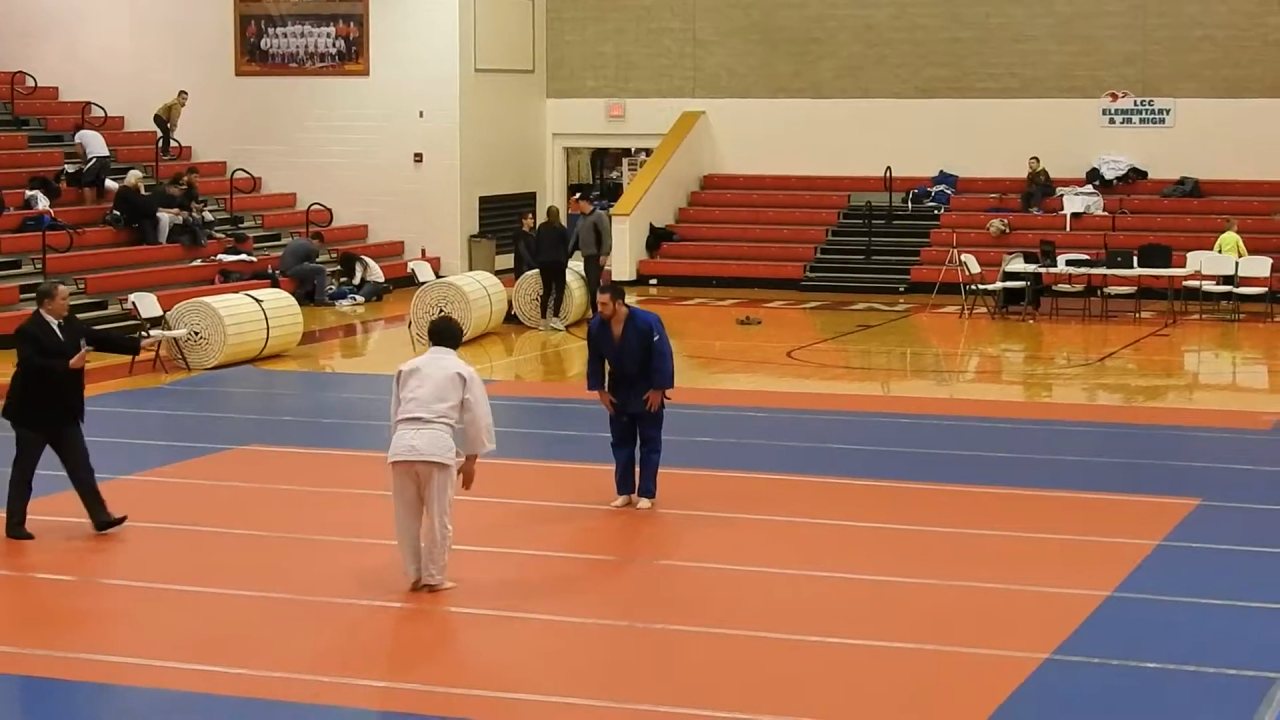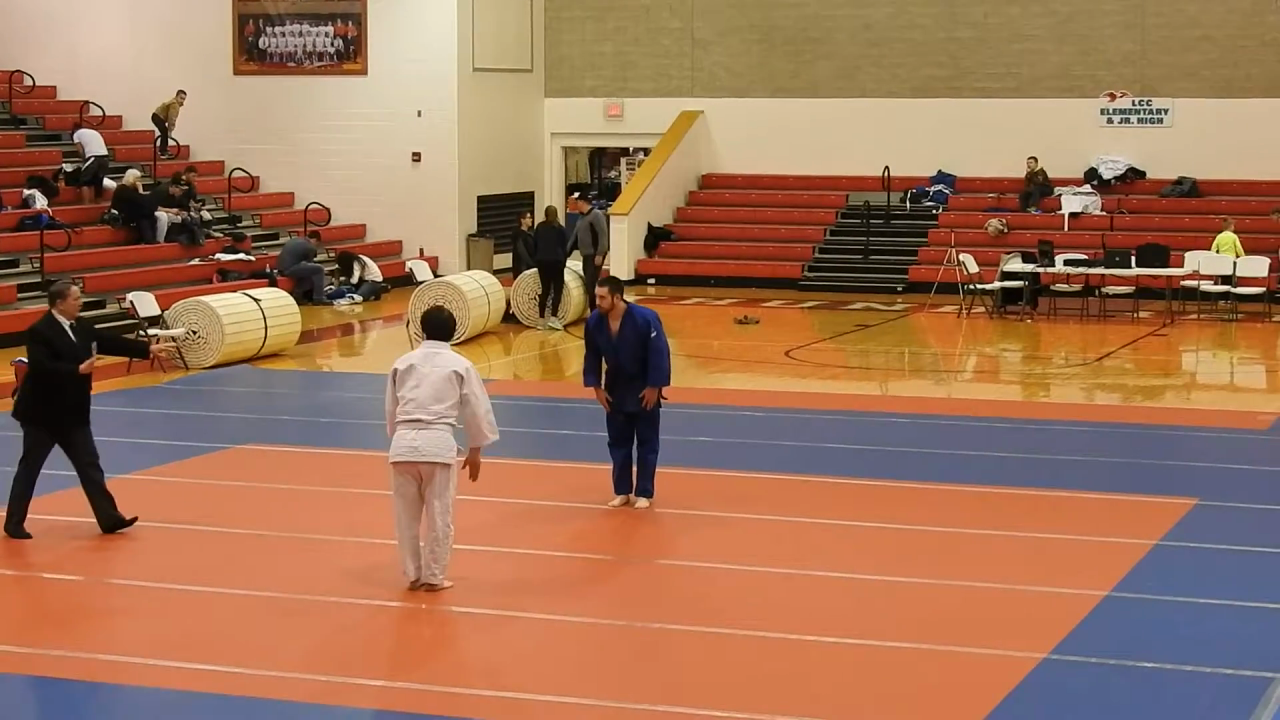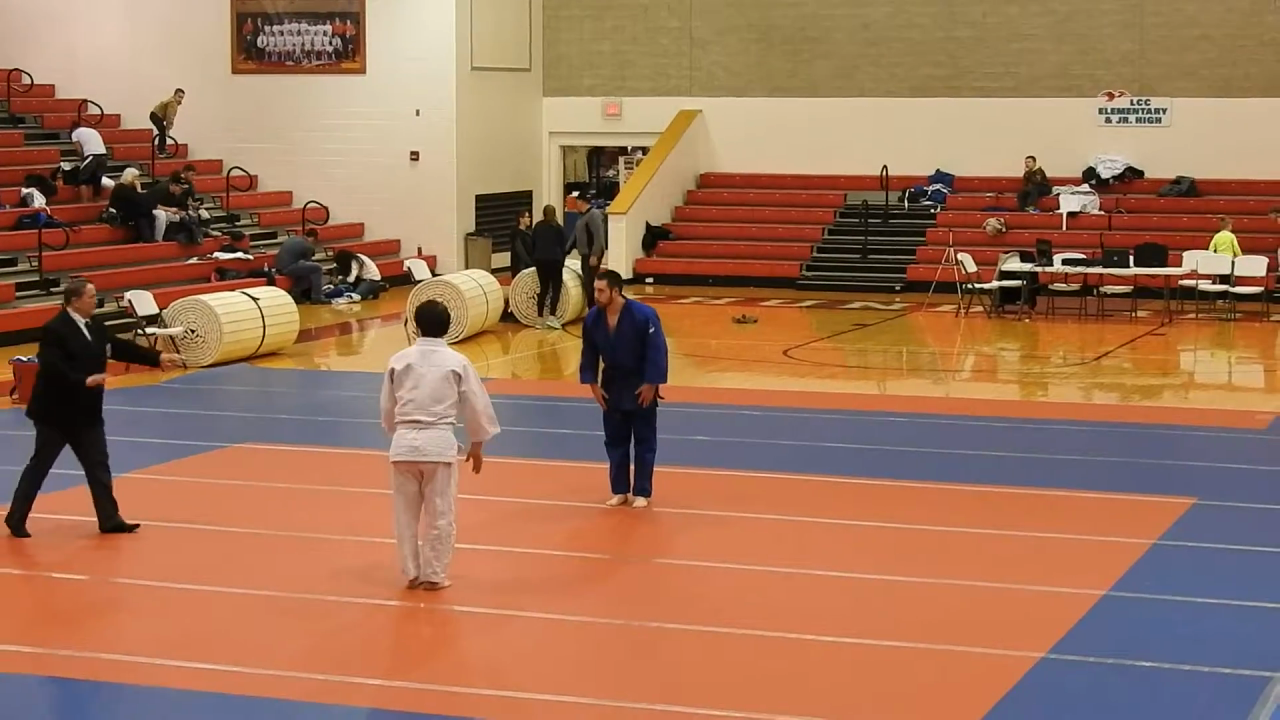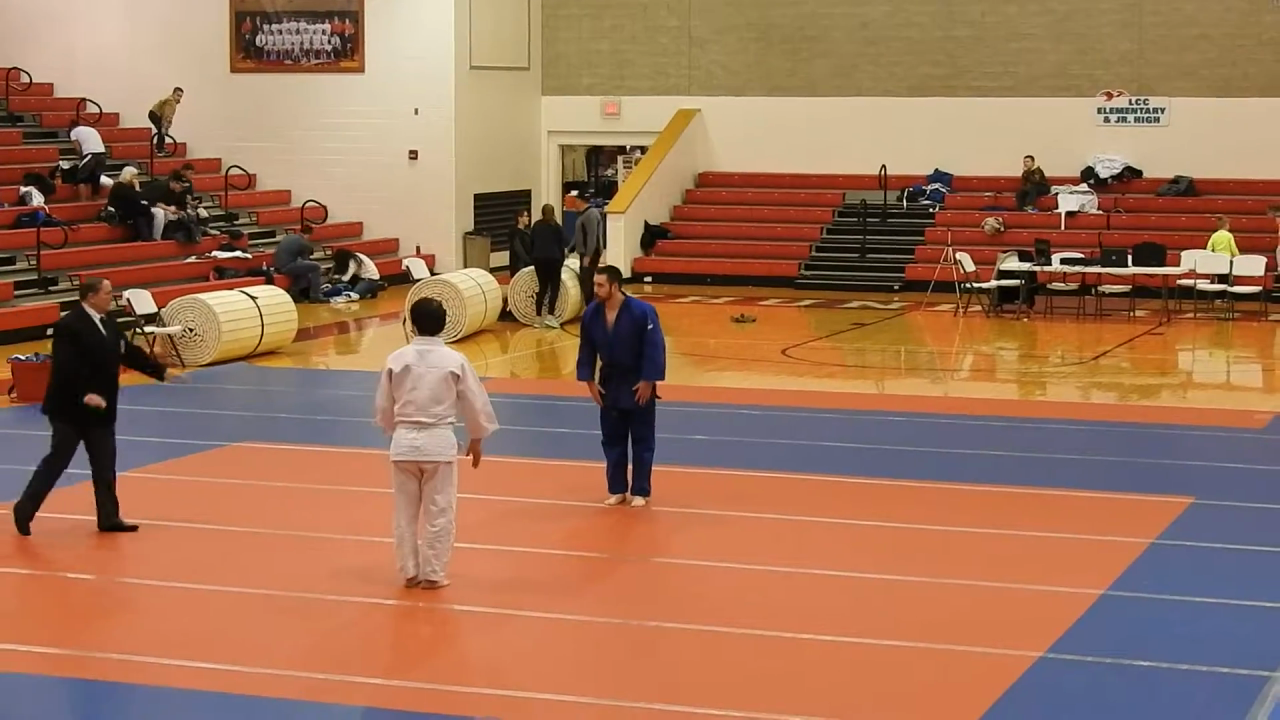
dt=0.1s
person 1, frame 1
left shoulder: (407, 367)
right shoulder: (464, 371)
right elbow: (477, 418)
right wrist: (470, 459)
left hip: (402, 443)
right hip: (437, 444)
left knee: (406, 517)
right knee: (438, 516)
left ankle: (414, 576)
right ankle: (433, 578)
person 1, frame 2
left shoulder: (402, 363)
right shoulder: (461, 365)
left elbow: (391, 409)
right elbow: (477, 411)
right wrist: (475, 451)
left hip: (403, 442)
right hip: (438, 444)
left knee: (406, 515)
right knee: (439, 515)
left ankle: (414, 574)
right ankle: (434, 577)
person 1, frame 3
left shoulder: (399, 360)
right shoulder: (457, 361)
left elbow: (387, 408)
right elbow: (476, 406)
right wrist: (477, 444)
left hip: (404, 443)
right hip: (439, 443)
left knee: (405, 514)
right knee: (440, 515)
left ankle: (412, 573)
right ankle: (434, 575)
person 1, frame 4
left shoulder: (396, 360)
right shoulder: (455, 360)
left elbow: (383, 407)
right elbow: (475, 403)
right wrist: (476, 440)
left hip: (404, 442)
right hip: (439, 442)
left knee: (405, 513)
right knee: (439, 513)
left ankle: (410, 572)
right ankle: (433, 574)
person 2, frame 1
left shoulder: (70, 325)
right shoulder: (28, 331)
left elbow: (101, 339)
right elbow: (32, 365)
left wrist: (137, 345)
right wrist: (68, 365)
left hip: (63, 411)
right hip: (33, 412)
left knee: (79, 463)
right knee: (24, 468)
left ankle: (100, 517)
right ankle: (15, 525)
person 2, frame 2
left shoulder: (81, 327)
right shoulder: (40, 332)
left elbow: (110, 342)
right elbow: (42, 367)
left wrist: (148, 348)
right wrist: (77, 370)
left hip: (72, 412)
right hip: (43, 413)
left knee: (88, 463)
right knee: (30, 467)
left ankle: (109, 517)
right ankle: (14, 523)
person 2, frame 3
left shoulder: (94, 326)
right shoulder: (55, 330)
left elbow: (121, 348)
right elbow: (53, 370)
left wrist: (157, 358)
right wrist: (84, 382)
left hip: (86, 411)
right hip: (57, 411)
left knee: (98, 463)
right knee: (41, 464)
left ankle: (109, 519)
right ankle: (16, 517)
person 2, frame 4
left shoulder: (107, 322)
right shoulder: (69, 326)
left elbow: (129, 353)
right elbow: (64, 367)
left wrist: (161, 372)
right wrist: (85, 394)
left hip: (102, 409)
right hip: (71, 408)
left knee: (105, 462)
right knee: (57, 461)
left ankle: (109, 518)
right ankle: (24, 510)
person 3, frame 1
left shoulder: (647, 322)
right shoulder: (596, 325)
left elbow: (662, 356)
right elbow: (595, 360)
left wrist: (657, 389)
right wrist: (600, 390)
left hip: (646, 389)
right hip: (619, 388)
left knee: (649, 441)
right knee: (621, 440)
left ankle: (646, 493)
right ankle: (624, 491)
person 3, frame 2
left shoulder: (645, 319)
right shoulder: (594, 321)
left elbow: (659, 354)
right elbow: (592, 356)
left wrist: (654, 387)
right wrist: (597, 387)
left hip: (643, 388)
right hip: (615, 387)
left knee: (646, 441)
right knee: (618, 441)
left ankle: (643, 493)
right ankle: (622, 491)
person 3, frame 3
left shoulder: (643, 315)
right shoulder: (593, 317)
left elbow: (657, 351)
right elbow: (589, 353)
left wrist: (651, 384)
right wrist: (593, 384)
left hip: (640, 385)
right hip: (612, 384)
left knee: (644, 441)
right knee: (615, 439)
left ankle: (641, 492)
right ankle: (620, 490)
person 3, frame 4
left shoulder: (642, 312)
right shoulder: (591, 314)
left elbow: (654, 348)
right elbow: (587, 349)
left wrist: (648, 381)
right wrist: (590, 381)
left hip: (638, 383)
right hip: (609, 383)
left knee: (642, 440)
right knee: (612, 439)
left ankle: (640, 492)
right ankle: (617, 489)
